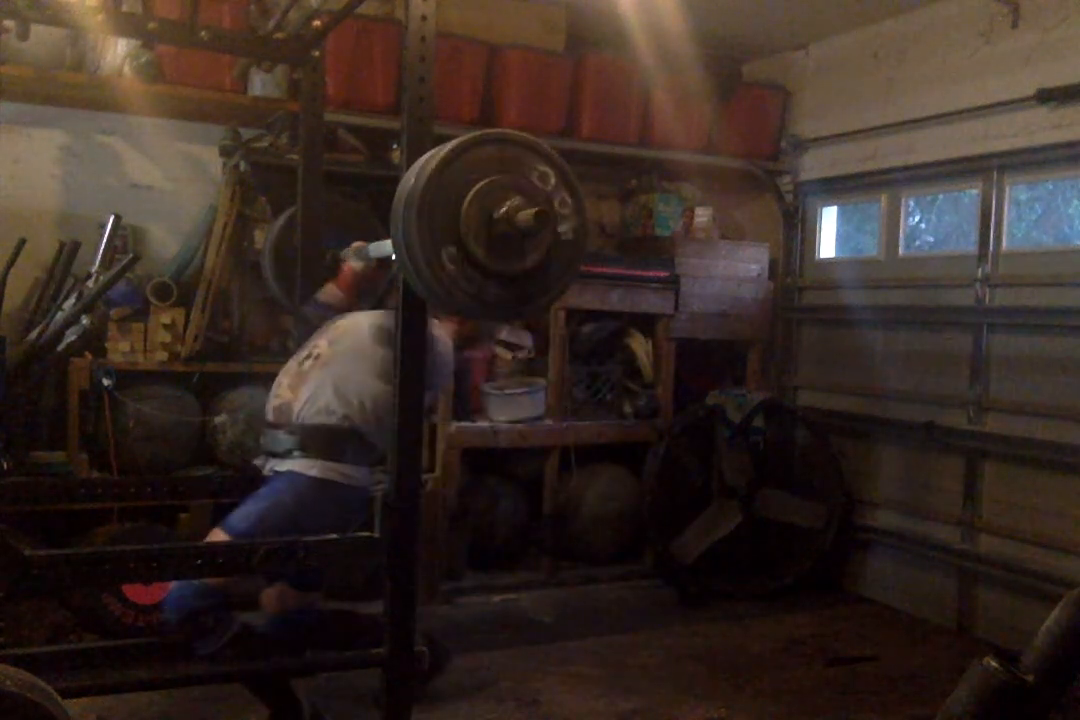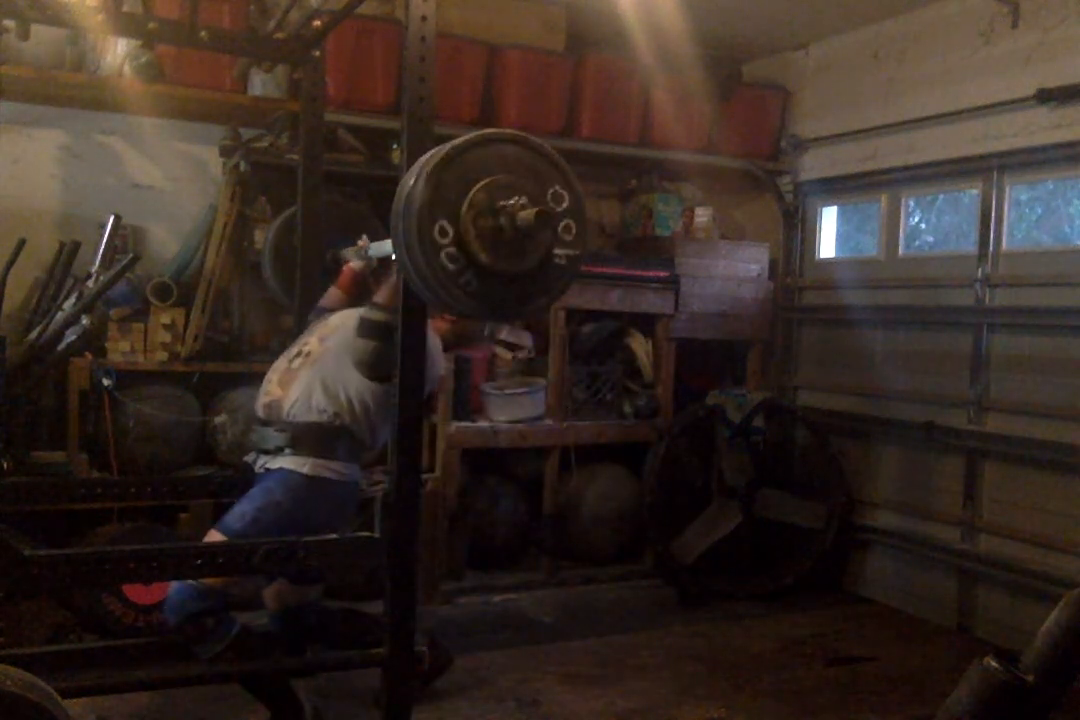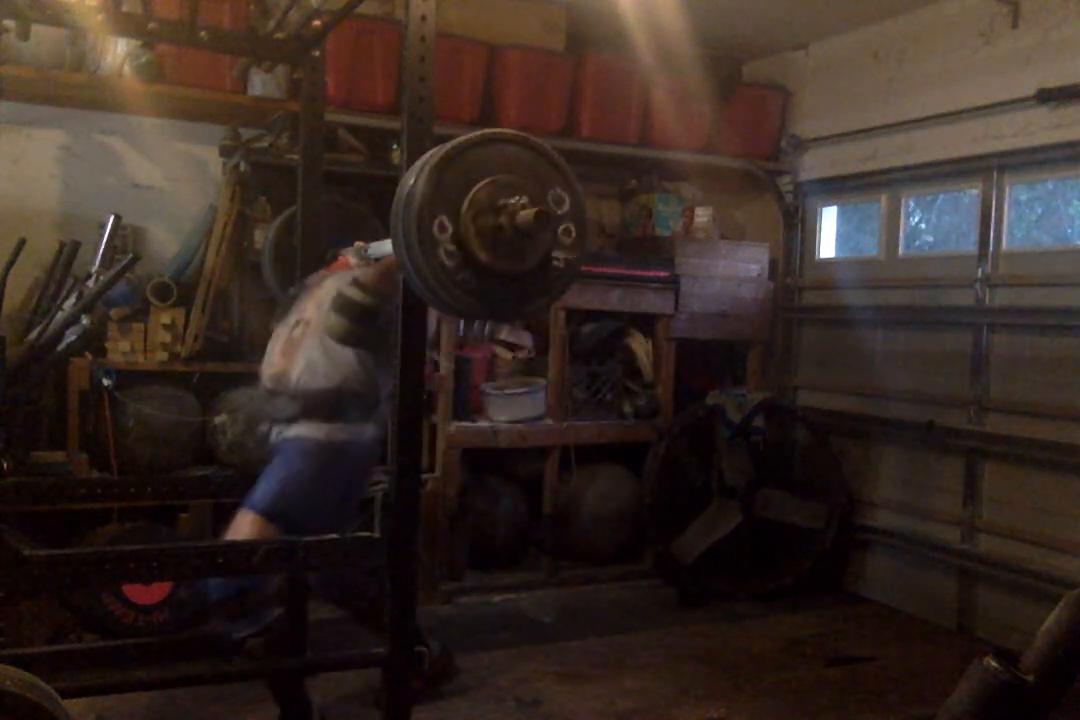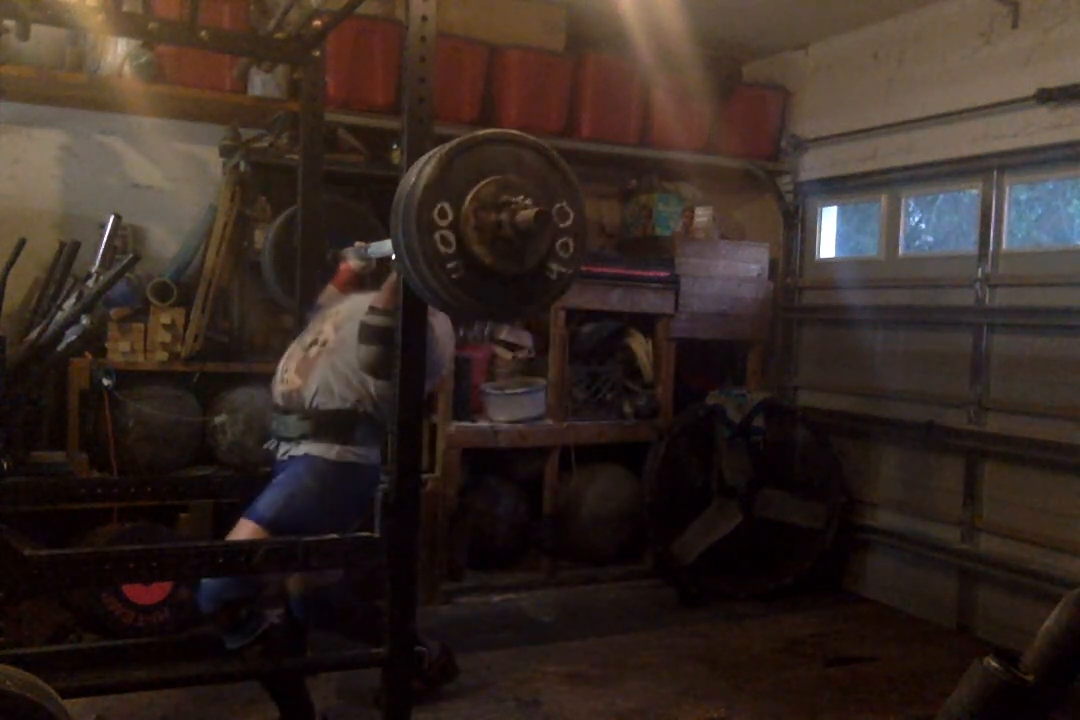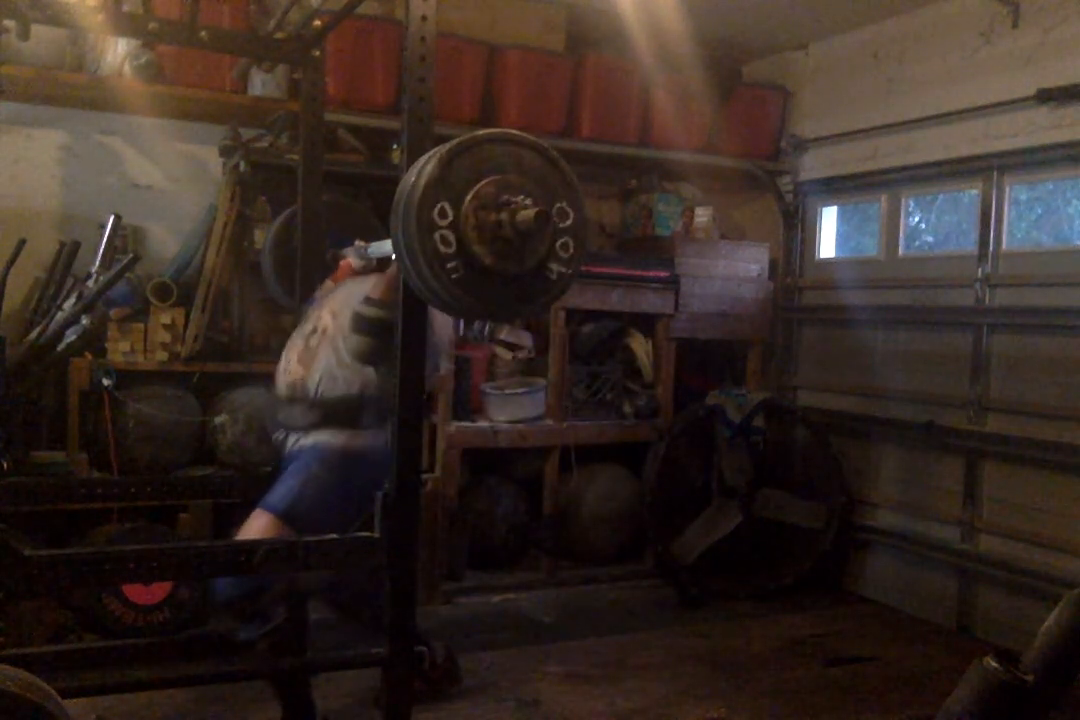
dt=0.5s
person 1, frame 1
left shoulder: (428, 343)
right shoulder: (393, 324)
left elbow: (392, 347)
right elbow: (319, 331)
right wrist: (352, 275)
left hip: (316, 480)
right hip: (306, 477)
left knee: (188, 603)
right knee: (290, 621)
person 1, frame 2
right shoulder: (381, 322)
left elbow: (370, 353)
right elbow: (322, 329)
left wrist: (403, 271)
right wrist: (352, 272)
left hip: (307, 477)
right hip: (295, 473)
left knee: (189, 603)
right knee: (295, 618)
right ankle: (415, 652)
person 1, frame 3
left shoulder: (404, 288)
right shoulder: (367, 275)
left elbow: (346, 322)
right elbow: (308, 301)
left wrist: (394, 260)
right wrist: (347, 262)
left hip: (325, 440)
right hip: (306, 437)
left knee: (232, 578)
right knee: (331, 571)
right ankle: (426, 656)
person 1, frame 4
left shoulder: (428, 323)
right shoulder: (374, 301)
left elbow: (377, 356)
right elbow: (323, 323)
left wrist: (403, 274)
right wrist: (348, 272)
left hip: (330, 462)
right hip: (305, 455)
left knee: (223, 590)
right knee: (315, 601)
right ankle: (426, 657)
person 1, frame 5
right shoulder: (377, 283)
left elbow: (367, 341)
right elbow: (322, 318)
left wrist: (402, 267)
right wrist: (348, 268)
left hip: (339, 448)
right hip: (313, 444)
left knee: (241, 581)
right knee: (335, 579)
right ankle: (429, 660)
